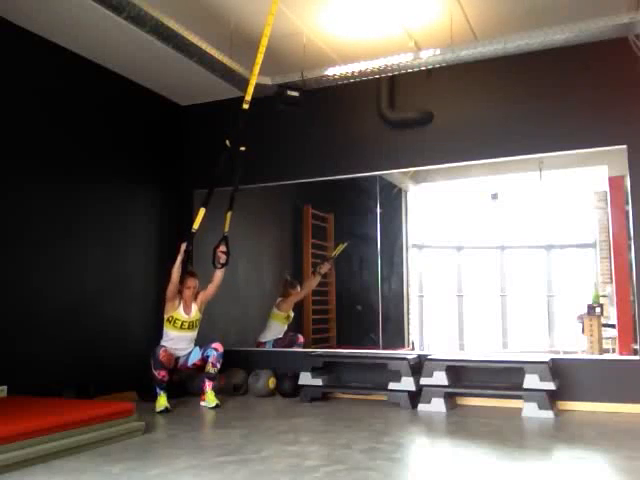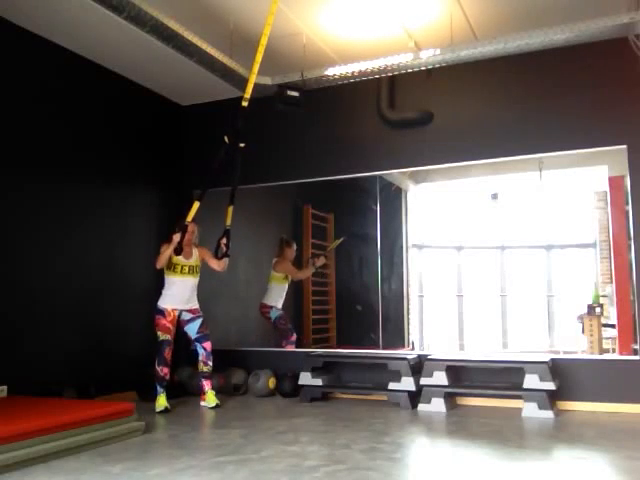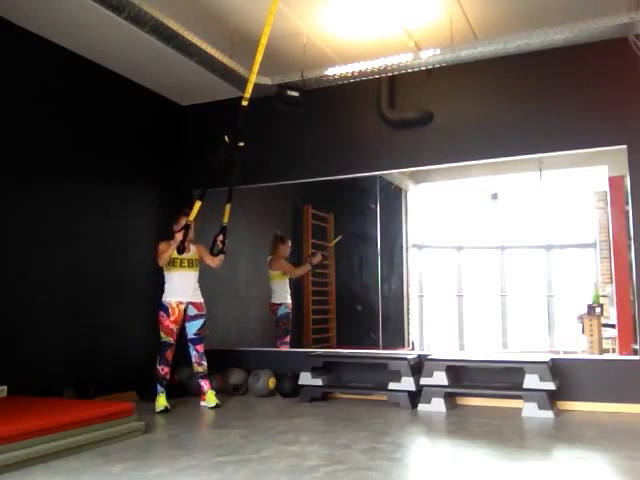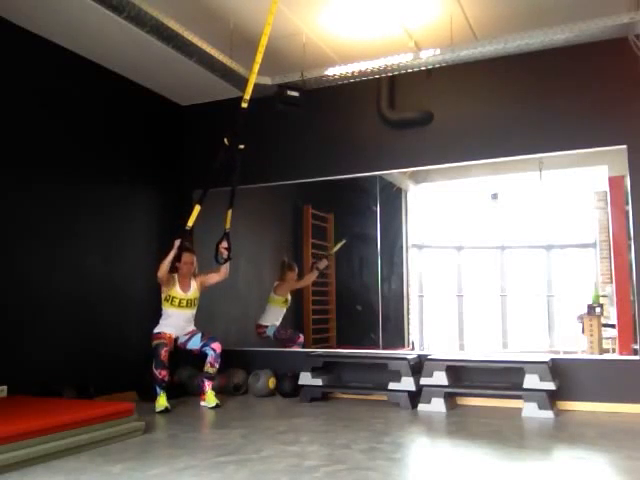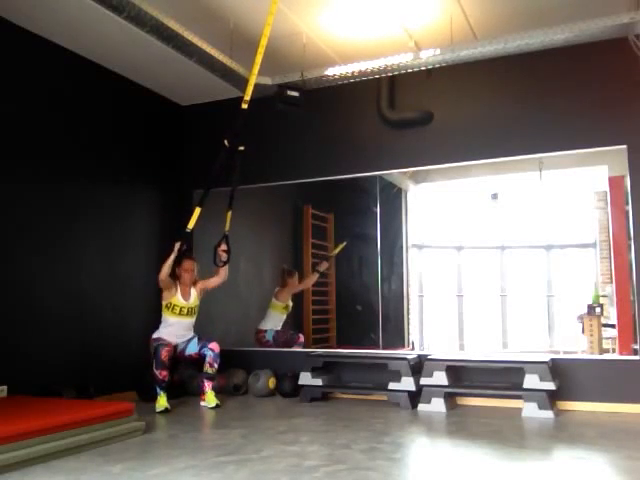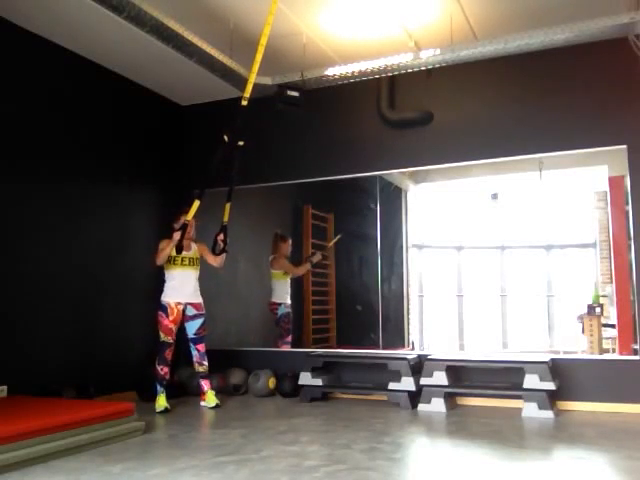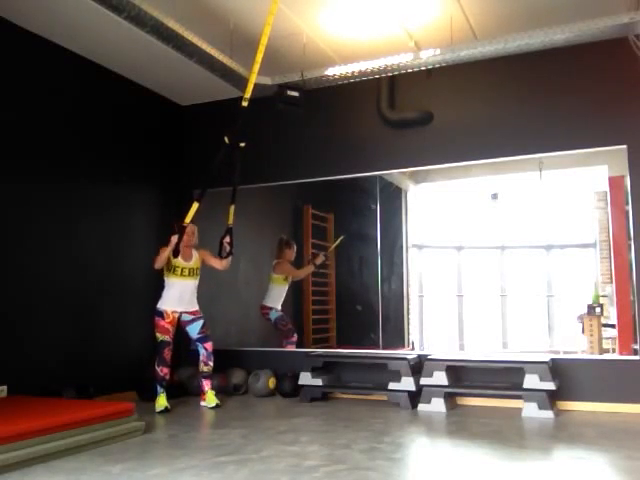
dt=0.7s
person 1, frame 1
left shoulder: (199, 302)
right shoulder: (173, 302)
left elbow: (215, 283)
right elbow: (173, 281)
left wrist: (221, 261)
right wrist: (181, 255)
left hip: (188, 355)
right hip: (168, 354)
left knee: (216, 348)
right knee: (160, 353)
left ankle: (207, 394)
right ankle: (161, 396)
person 1, frame 2
left shoulder: (200, 252)
right shoulder: (168, 249)
left elbow: (221, 267)
right elbow: (159, 264)
left wrist: (225, 250)
right wrist: (174, 244)
left hip: (190, 309)
right hip: (166, 309)
left knee: (205, 345)
right knee: (165, 348)
left ankle: (207, 393)
right ankle: (161, 396)
person 1, frame 3
left shoulder: (198, 249)
right shoulder: (166, 245)
left elbow: (215, 263)
right elbow: (161, 262)
left wrist: (221, 248)
right wrist: (176, 243)
left hip: (195, 303)
right hip: (172, 303)
left knee: (197, 347)
right knee: (167, 347)
left ankle: (206, 393)
right ankle: (161, 395)
person 1, frame 4
left shoulder: (199, 281)
right shoulder: (169, 281)
left elbow: (222, 275)
right elbow: (160, 275)
left wrist: (224, 255)
right wrist: (173, 251)
left hip: (187, 332)
right hip: (165, 331)
left knee: (215, 346)
right knee: (161, 352)
left ankle: (207, 393)
right ankle: (161, 396)
person 1, frame 5
left shoulder: (198, 288)
right shoulder: (169, 288)
left elbow: (221, 278)
right elbow: (161, 278)
left wrist: (224, 258)
right wrist: (174, 254)
left hip: (186, 340)
right hip: (164, 338)
left knee: (213, 348)
right knee: (162, 352)
left ankle: (207, 394)
right ankle: (161, 396)
person 1, frame 6
left shoulder: (199, 247)
right shoulder: (167, 243)
left elbow: (218, 263)
right elbow: (159, 260)
left wrist: (223, 246)
right wrist: (174, 242)
left hip: (194, 302)
right hip: (171, 302)
left knee: (199, 346)
right knee: (166, 346)
left ankle: (206, 393)
right ankle: (161, 395)
person 1, frame 7
left shoulder: (200, 254)
right shoulder: (168, 252)
left elbow: (223, 265)
right elbow: (157, 265)
left wrist: (228, 250)
right wrist: (171, 246)
left hip: (191, 310)
right hip: (166, 310)
left knee: (206, 345)
right knee: (164, 349)
left ankle: (207, 393)
right ankle: (161, 396)
